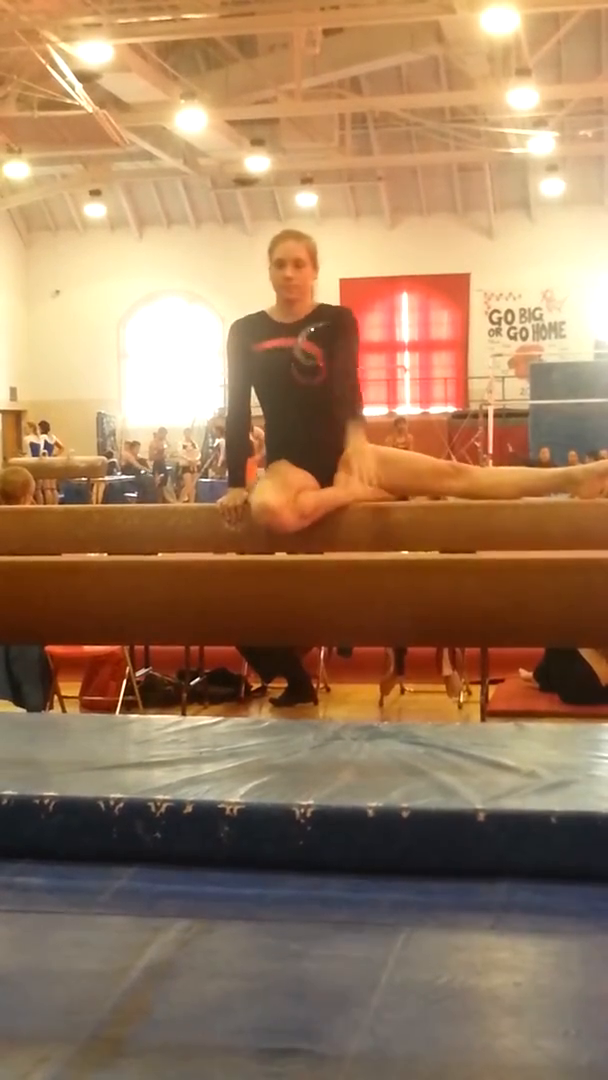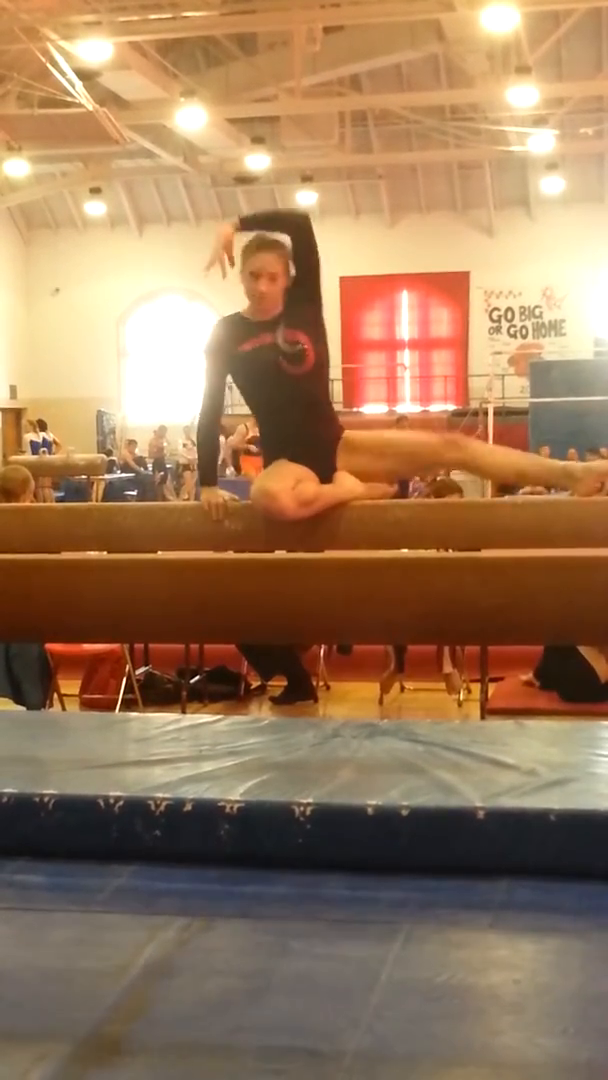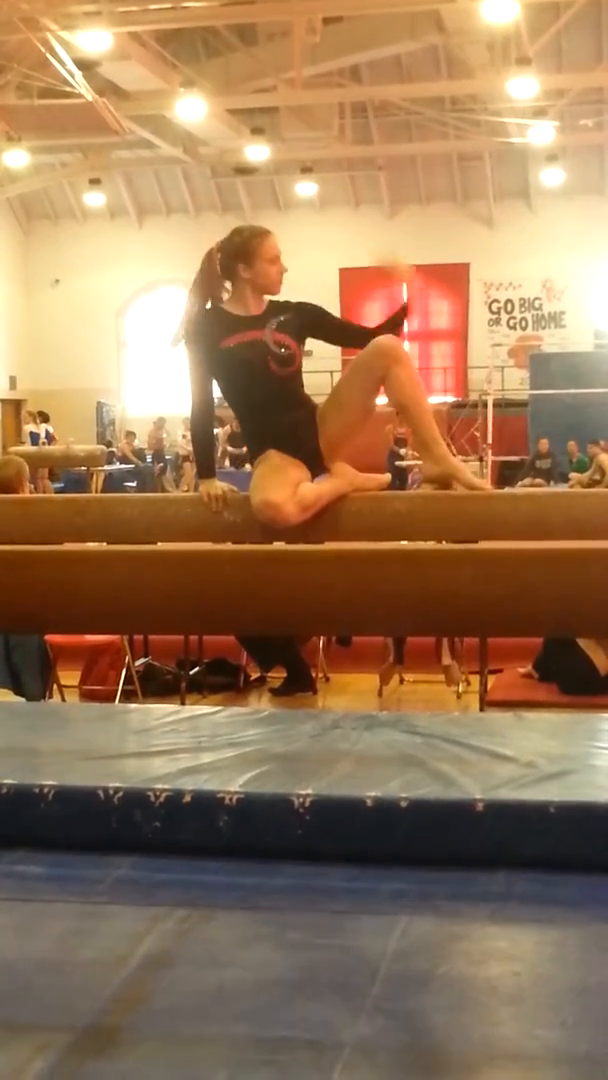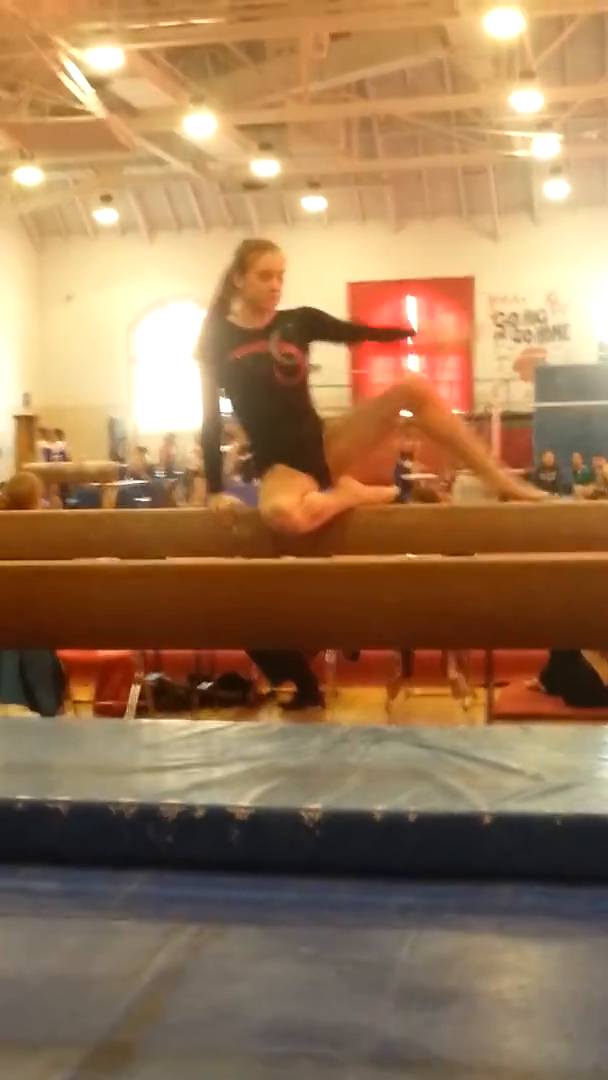
dt=0.5s
person 1, frame 1
left shoulder: (333, 318)
right shoulder: (245, 331)
left elbow: (348, 381)
right elbow: (237, 411)
left wrist: (357, 435)
right wrist: (235, 484)
left hip: (337, 449)
right hip: (288, 461)
left knee: (451, 474)
right knee: (270, 511)
left ankle: (573, 477)
right ankle: (353, 492)
person 1, frame 2
left shoulder: (303, 303)
right shoulder: (227, 334)
left elbow: (301, 224)
right elbow: (211, 411)
left wrist: (235, 226)
right wrist: (209, 484)
left hip: (335, 444)
right hip: (288, 458)
left knee: (449, 445)
right knee: (270, 497)
left ankle: (570, 473)
right ankle: (351, 489)
person 1, frame 3
left shoulder: (292, 315)
right shoulder: (206, 328)
left elbow: (366, 339)
right elbow: (201, 405)
left wrist: (406, 301)
right wrist: (206, 476)
left hip: (320, 431)
right hip: (274, 451)
left knee: (386, 347)
right knee: (274, 507)
left ankle: (439, 460)
right ankle: (346, 480)
person 1, frame 4
left shoulder: (297, 322)
right shoulder: (217, 339)
left elbow: (357, 333)
right elbow: (210, 417)
left wrist: (415, 334)
right wrist: (216, 490)
left hip: (326, 446)
right hip: (281, 466)
left knee: (414, 388)
right knee: (282, 514)
left ankle: (498, 478)
right ankle: (351, 494)
